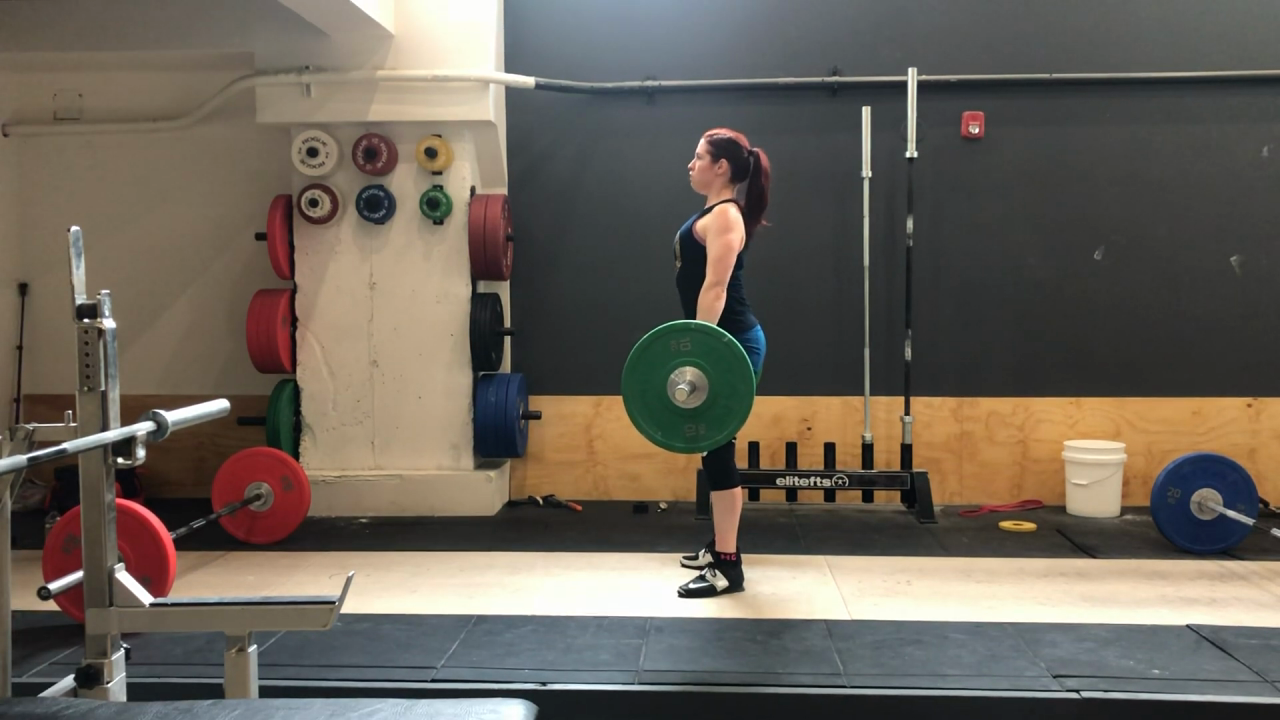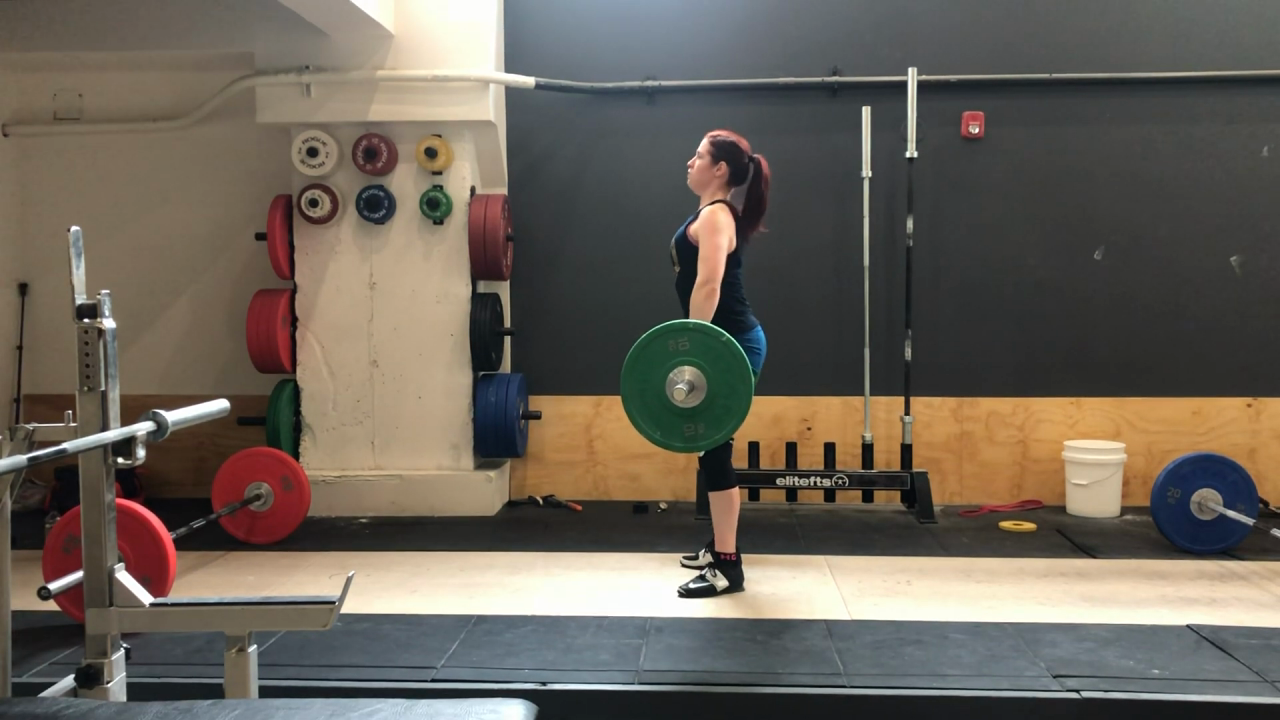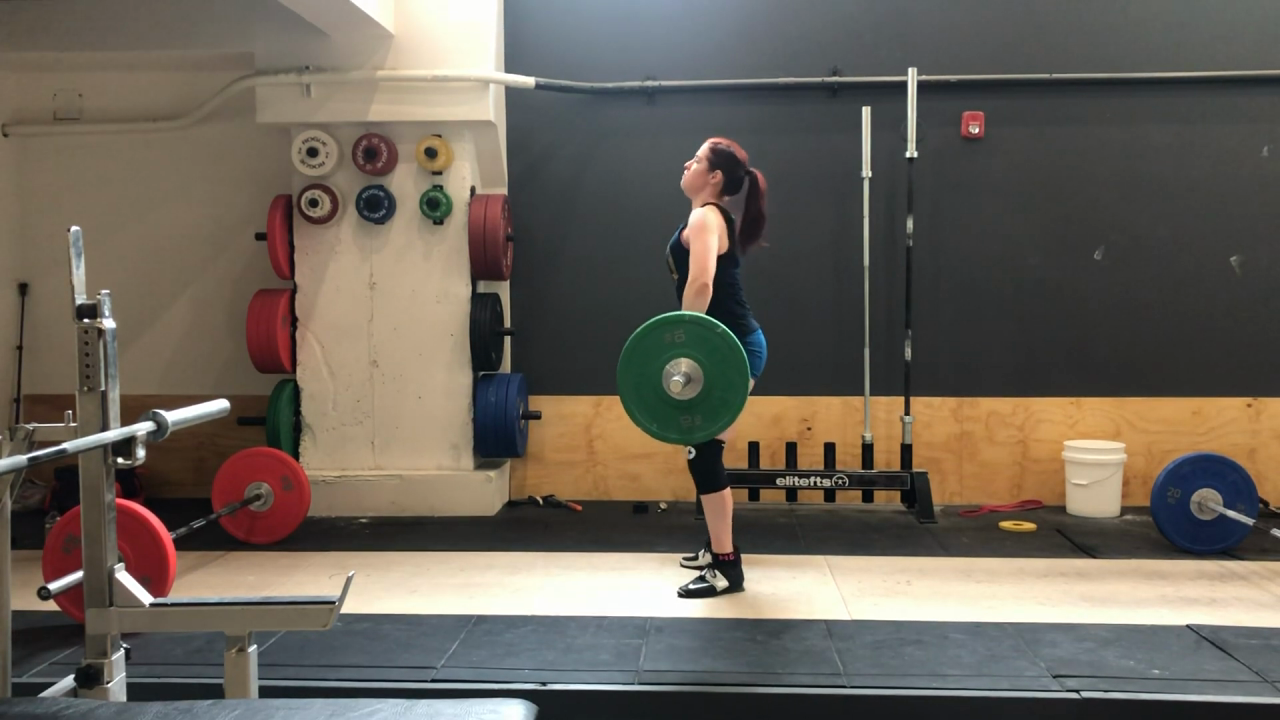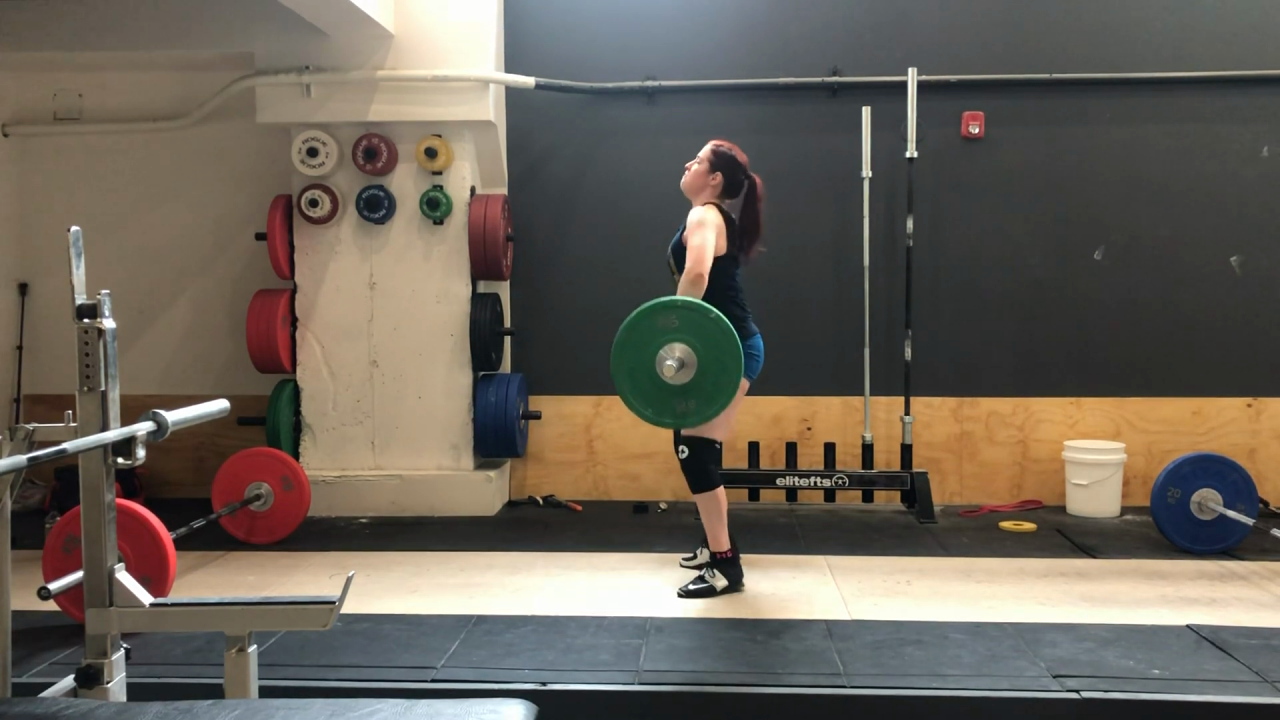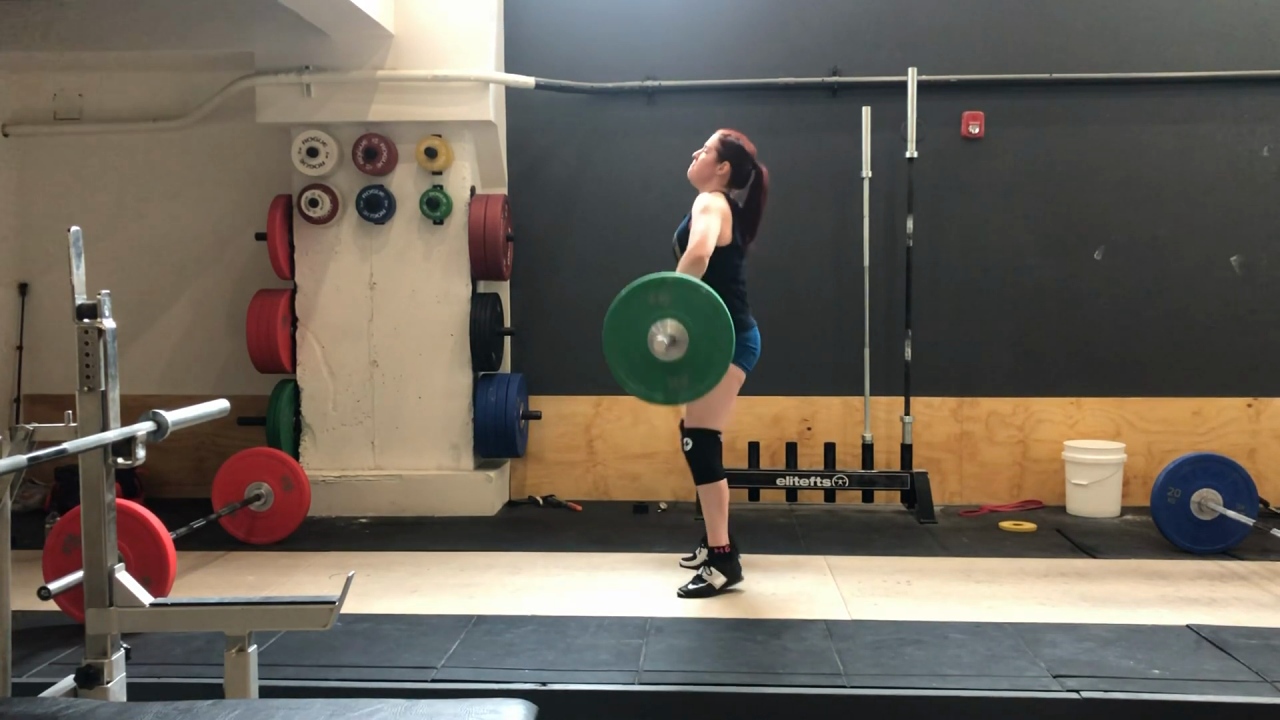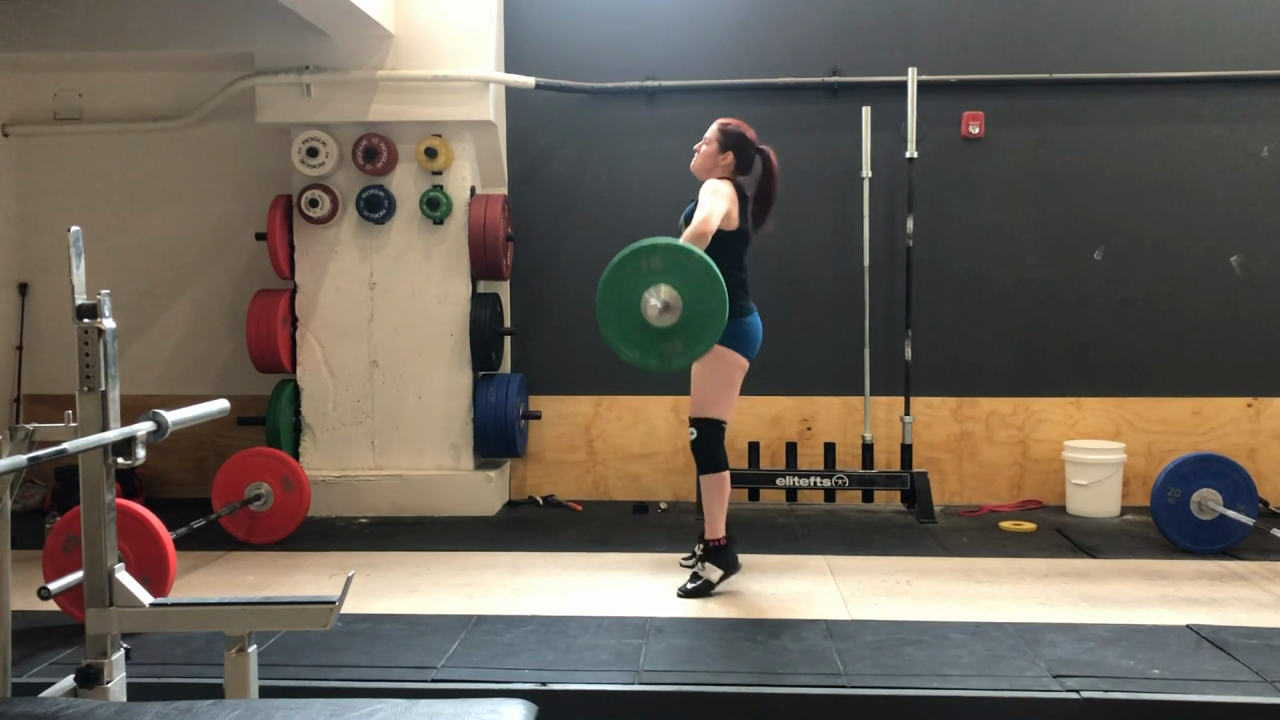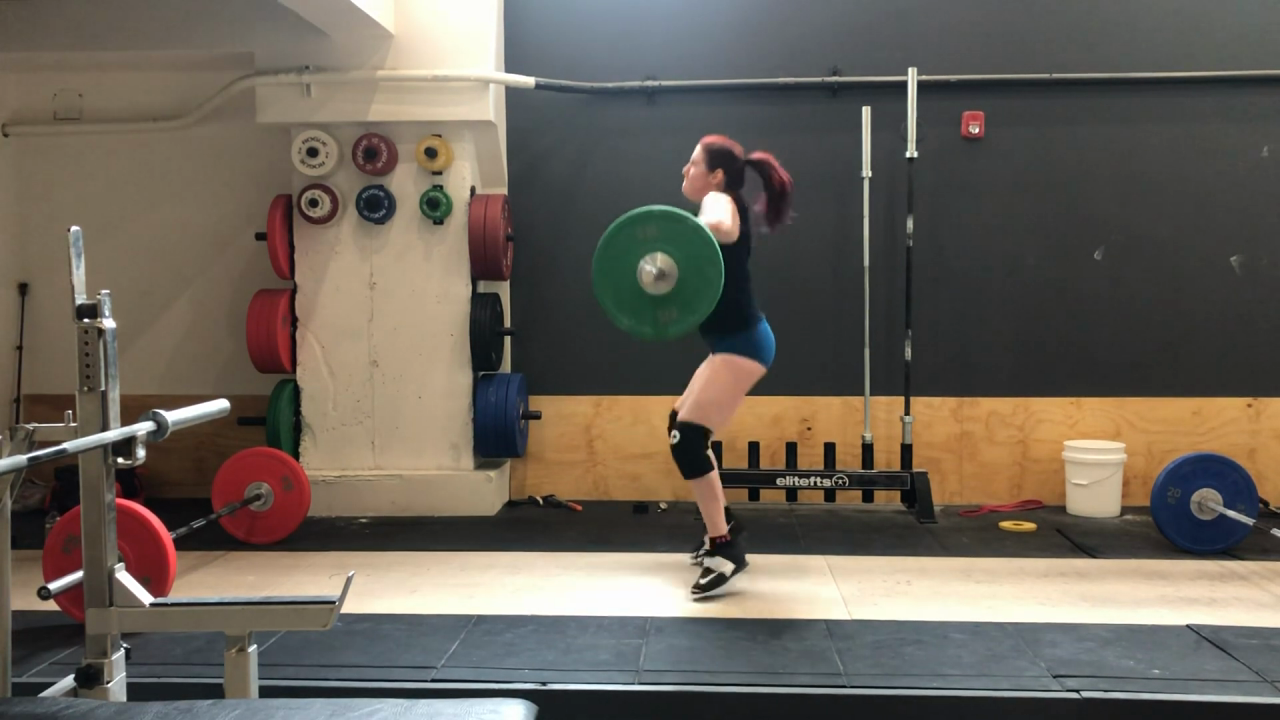
dt=0.1s
person 1, frame 1
left shoulder: (723, 215)
right shoulder: (716, 213)
left elbow: (716, 287)
left hip: (731, 345)
left knee: (716, 451)
right knee: (711, 448)
left ankle: (727, 567)
right ankle: (721, 547)
person 1, frame 2
left shoulder: (714, 216)
right shoulder: (713, 213)
left elbow: (708, 287)
left hip: (731, 345)
left knee: (714, 451)
right knee: (709, 449)
left ankle: (727, 566)
right ankle: (720, 547)
person 1, frame 3
left shoulder: (705, 217)
right shoulder: (709, 217)
left elbow: (700, 283)
left knee: (702, 451)
right knee: (702, 450)
left ankle: (726, 566)
right ankle: (719, 546)
person 1, frame 4
left shoulder: (704, 216)
right shoulder: (711, 217)
left elbow: (696, 275)
left knee: (695, 449)
right knee: (695, 447)
left ankle: (725, 565)
right ankle: (718, 545)
person 1, frame 5
left shoulder: (712, 202)
right shoulder: (718, 206)
left elbow: (698, 252)
left hip: (727, 339)
left knee: (699, 444)
right knee: (698, 442)
left ankle: (722, 560)
right ankle: (716, 543)
person 1, frame 6
left shoulder: (719, 189)
right shoulder: (723, 194)
left elbow: (703, 228)
left hip: (729, 326)
right hip: (727, 324)
left knee: (705, 433)
right knee: (704, 432)
left ankle: (719, 551)
right ankle: (714, 540)
person 1, frame 7
left shoulder: (720, 204)
right shoulder: (719, 206)
left elbow: (714, 224)
left hip: (742, 343)
right hip: (736, 340)
left knee: (685, 437)
right knee: (686, 431)
left ankle: (725, 549)
right ankle: (722, 524)
